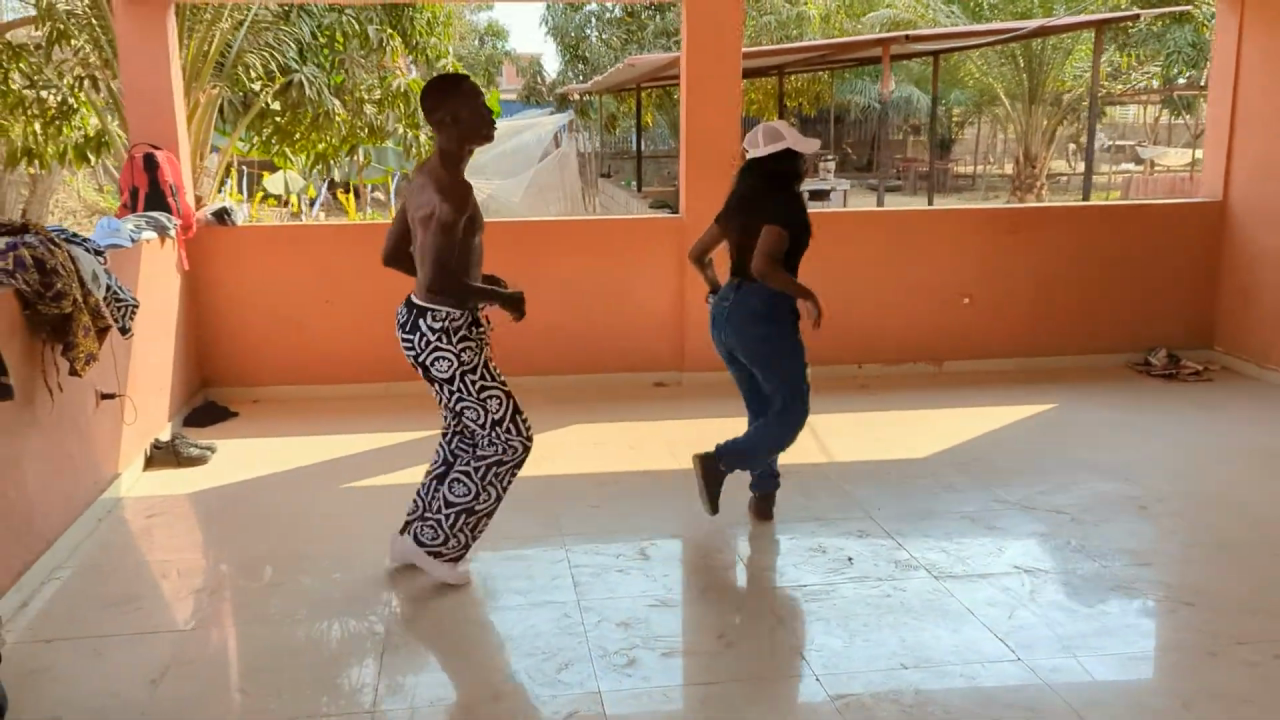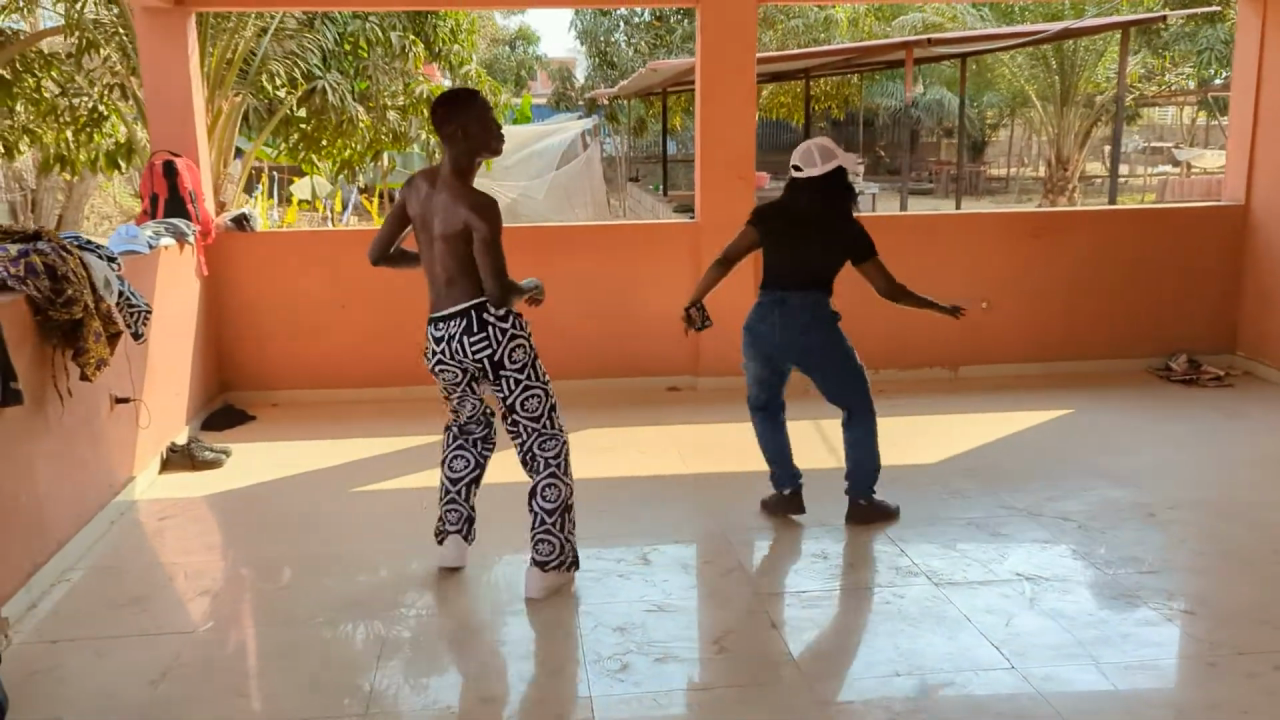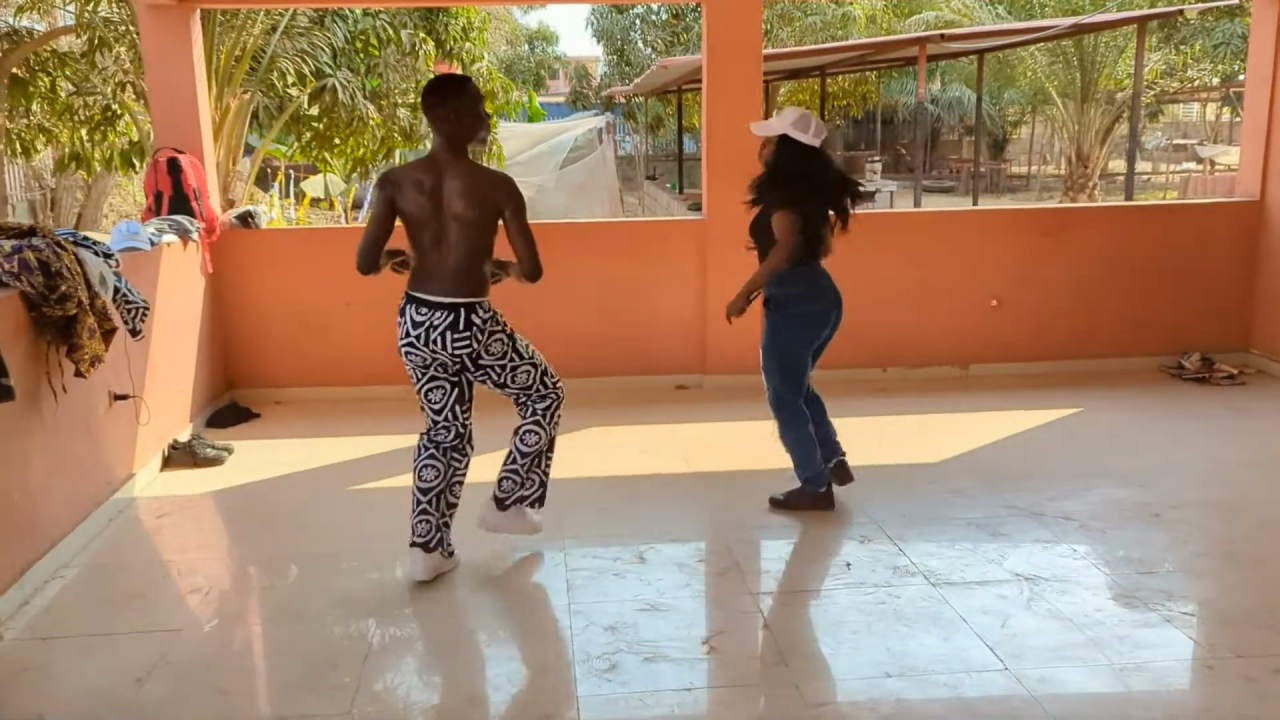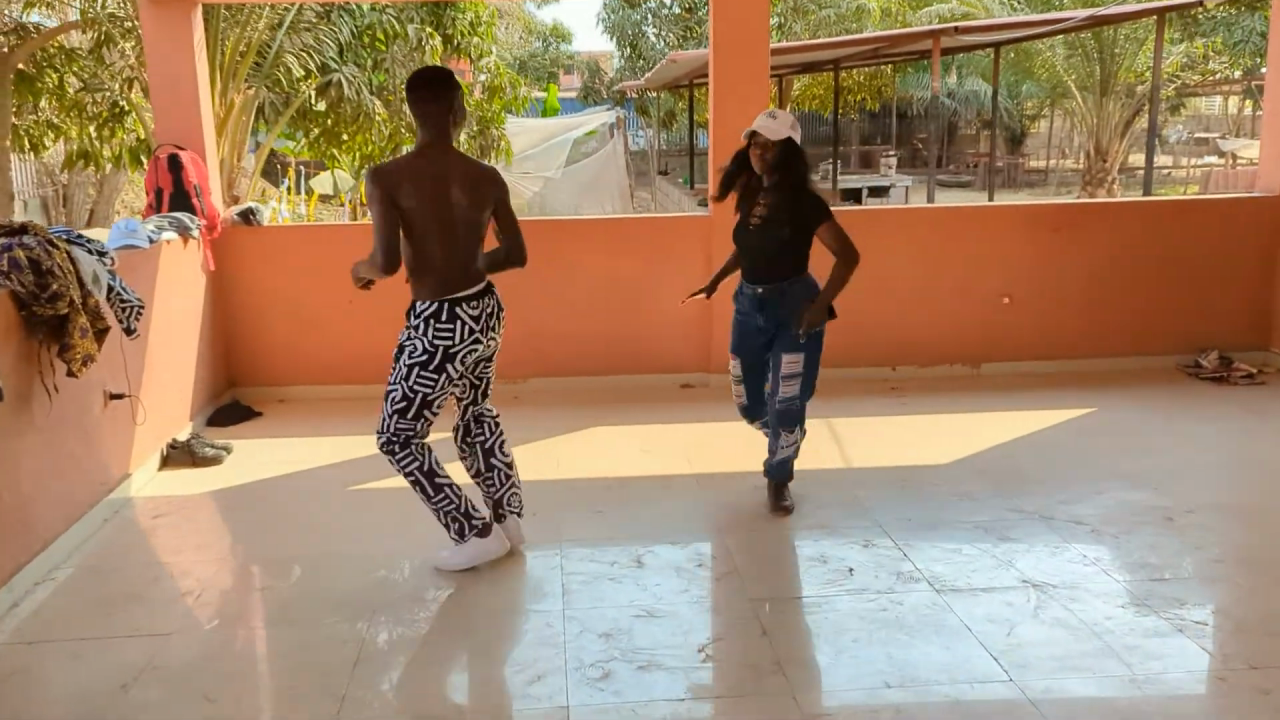
dt=0.3s
person 1, frame 1
left shoulder: (428, 177)
right shoulder: (452, 189)
left elbow: (391, 256)
right elbow: (435, 283)
right wrist: (498, 297)
left hip: (433, 322)
right hip: (443, 329)
left knee: (469, 435)
right knee: (508, 438)
left ankle: (424, 538)
right ankle: (429, 543)
person 1, frame 2
left shoulder: (414, 187)
right shoulder: (478, 206)
left elbow: (378, 255)
right elbow: (500, 293)
right wrist: (531, 288)
left hip: (441, 336)
right hip: (490, 330)
left knee: (469, 430)
right knee: (544, 440)
left ankle: (454, 536)
right ankle: (548, 566)
person 1, frame 3
left shoulder: (394, 183)
right shoulder: (498, 187)
left elbow: (363, 264)
right elbow: (533, 271)
left hip: (417, 324)
right hip: (475, 326)
left knee: (445, 433)
right knee: (544, 395)
left ankle: (429, 549)
right ankle: (506, 504)
person 1, frame 4
left shoulder: (389, 177)
right shoulder: (489, 177)
left elbow: (385, 261)
right elbow: (515, 256)
left wrist: (363, 268)
left hip: (436, 322)
right hip: (484, 309)
left knee: (399, 437)
right knee: (476, 413)
left ankle: (476, 535)
right ankle: (508, 519)
person 2, frame 1
left shoulder: (743, 201)
right shoulder: (784, 204)
left elbow: (696, 254)
right elbow: (764, 266)
left wrist: (717, 290)
right wrist: (806, 293)
left hip: (725, 314)
right hip: (762, 318)
left knee: (764, 408)
right knee: (789, 413)
left ankle: (763, 491)
right ankle: (718, 461)
person 2, frame 2
left shoulder: (774, 215)
right shoulder: (848, 229)
left elbow: (725, 261)
right elbow: (889, 290)
left wrist: (694, 302)
right wrist: (939, 306)
left hip: (765, 324)
right hip: (815, 325)
left knee: (764, 407)
right knee: (858, 408)
left ankle: (786, 489)
right ankle: (860, 500)
person 2, frame 3
left shoulder: (783, 193)
right shoulder: (818, 192)
left elbow: (787, 247)
left wrist: (745, 291)
left hip: (793, 304)
right hip: (822, 297)
left knee: (785, 398)
right knee: (796, 389)
left ankle: (816, 486)
right ankle: (832, 462)
person 2, frame 4
left shoulder: (803, 201)
right shoulder: (748, 196)
left elbow: (848, 254)
left wrist: (822, 301)
right wrist: (715, 280)
left hip: (796, 308)
right hip: (750, 306)
left knee: (787, 404)
right knee: (747, 400)
left ankle: (779, 478)
right ankle: (781, 439)
